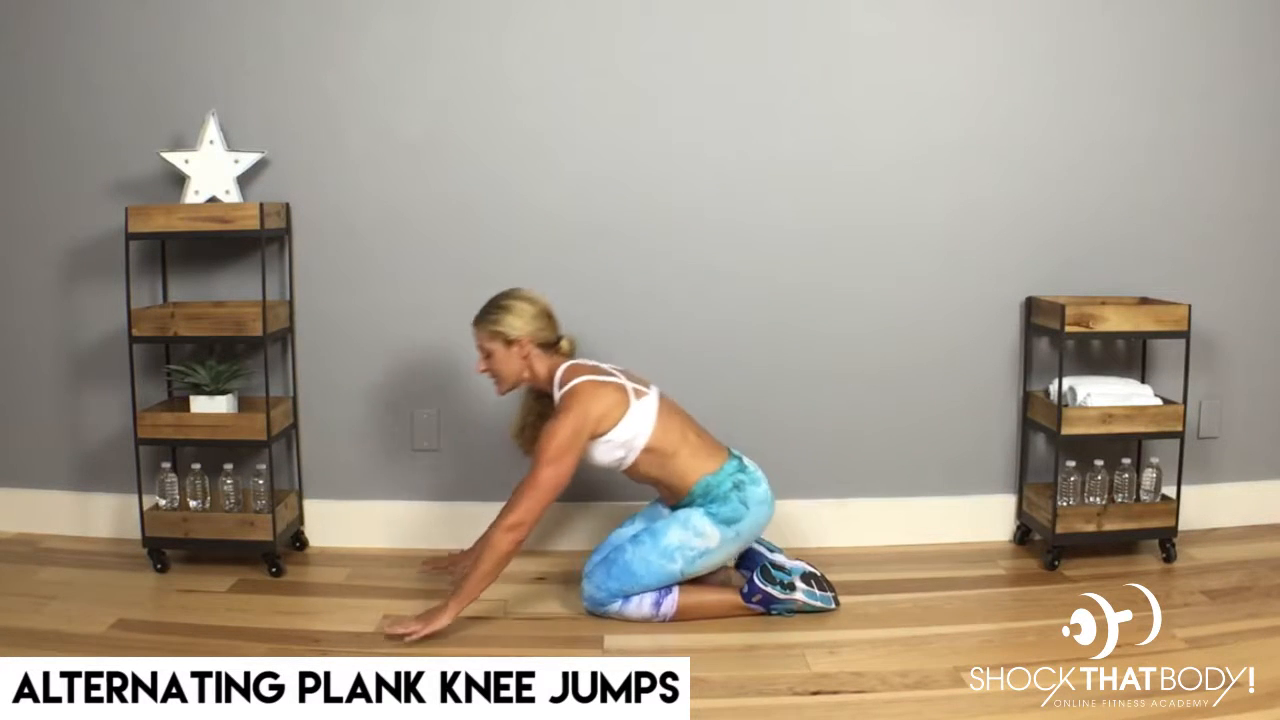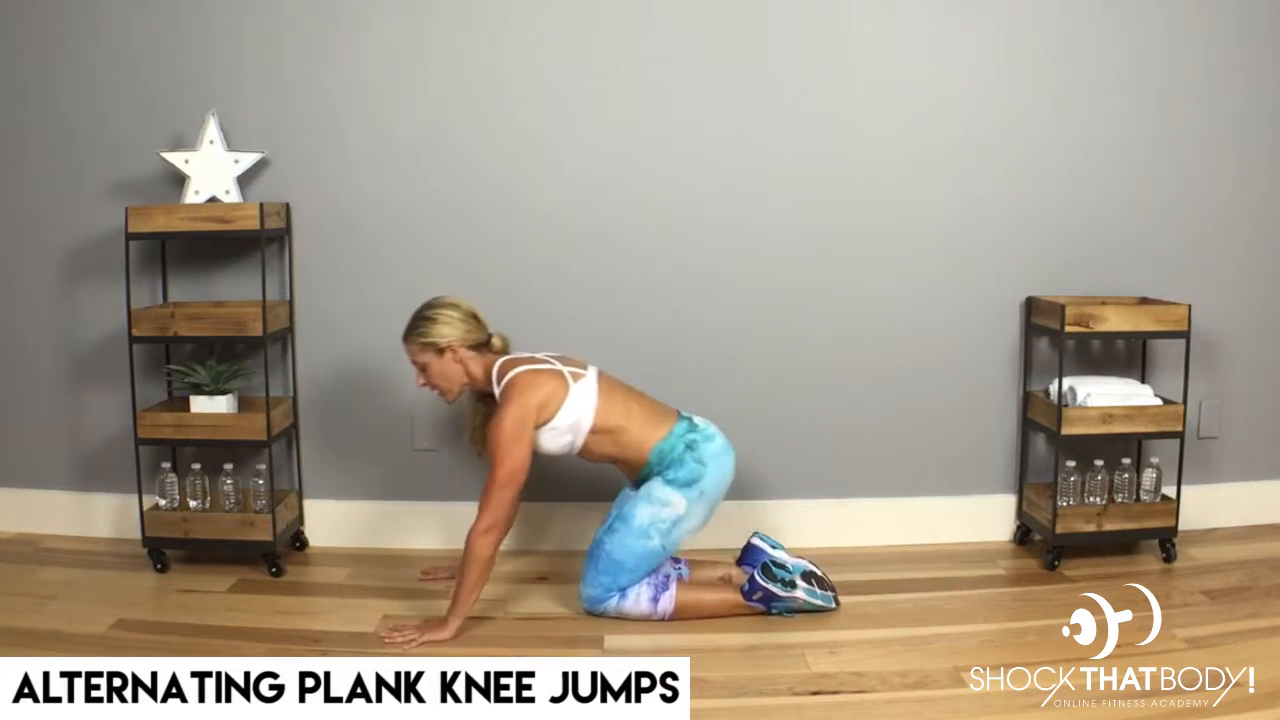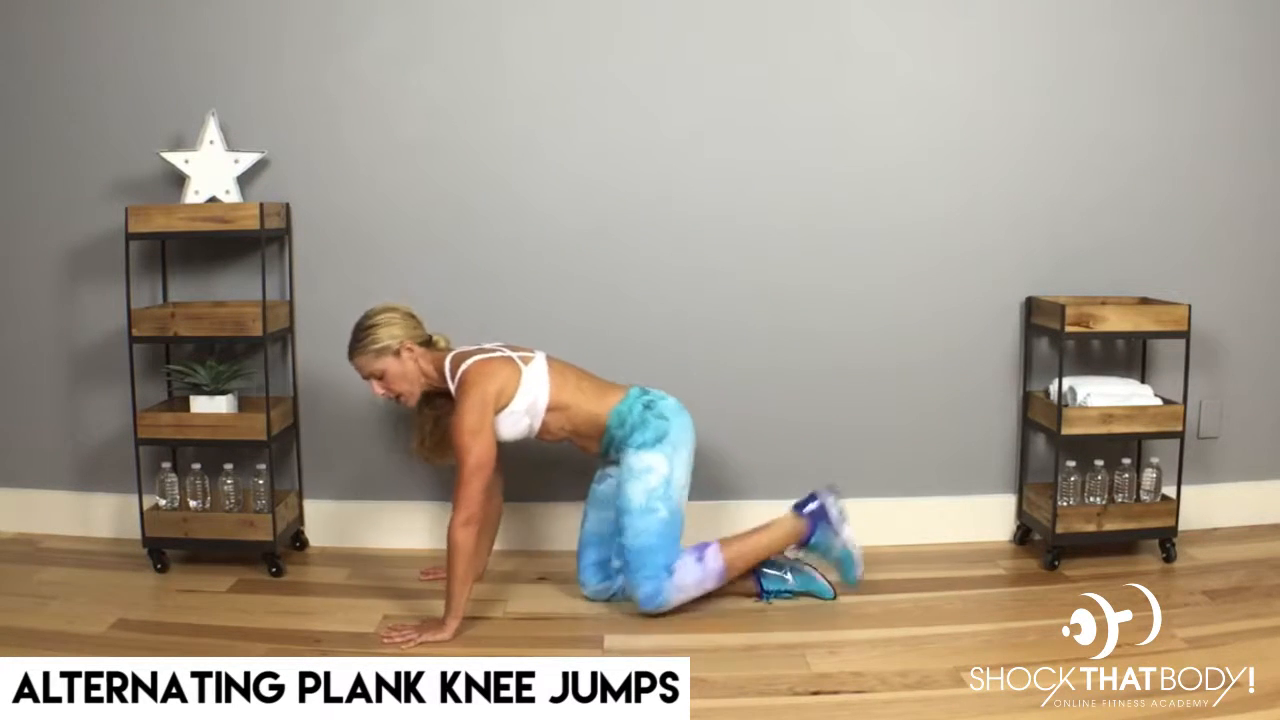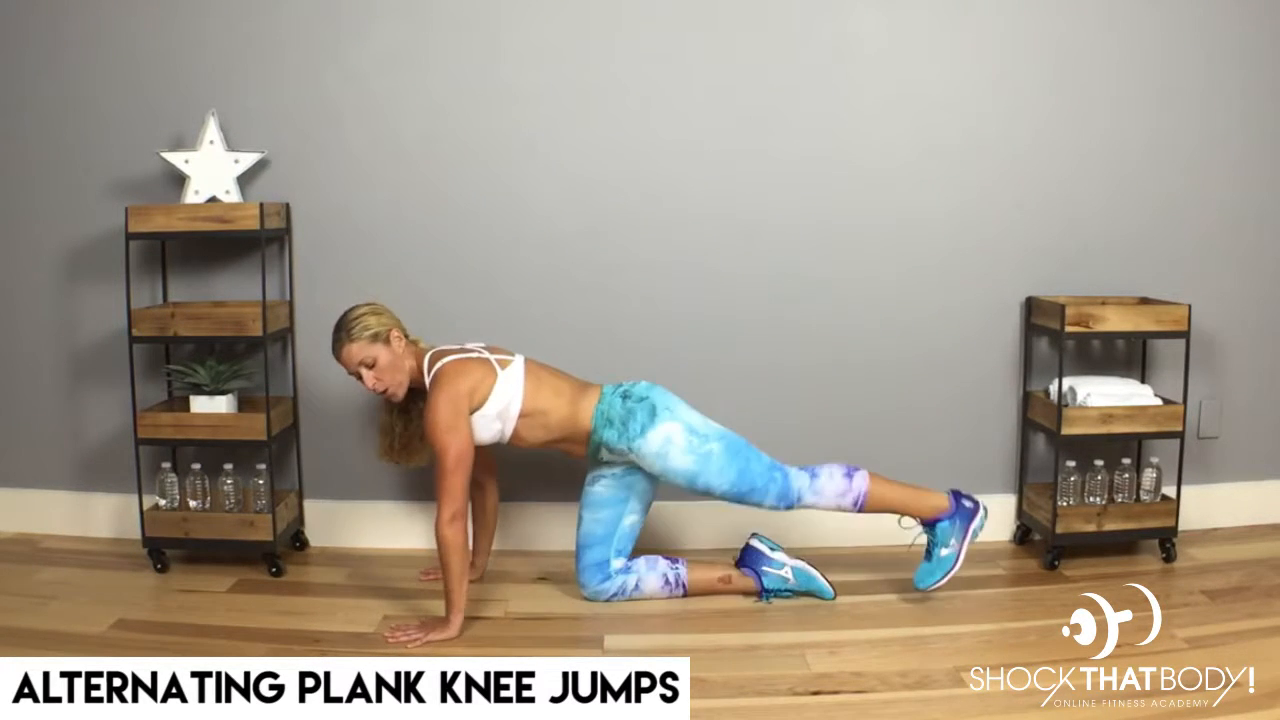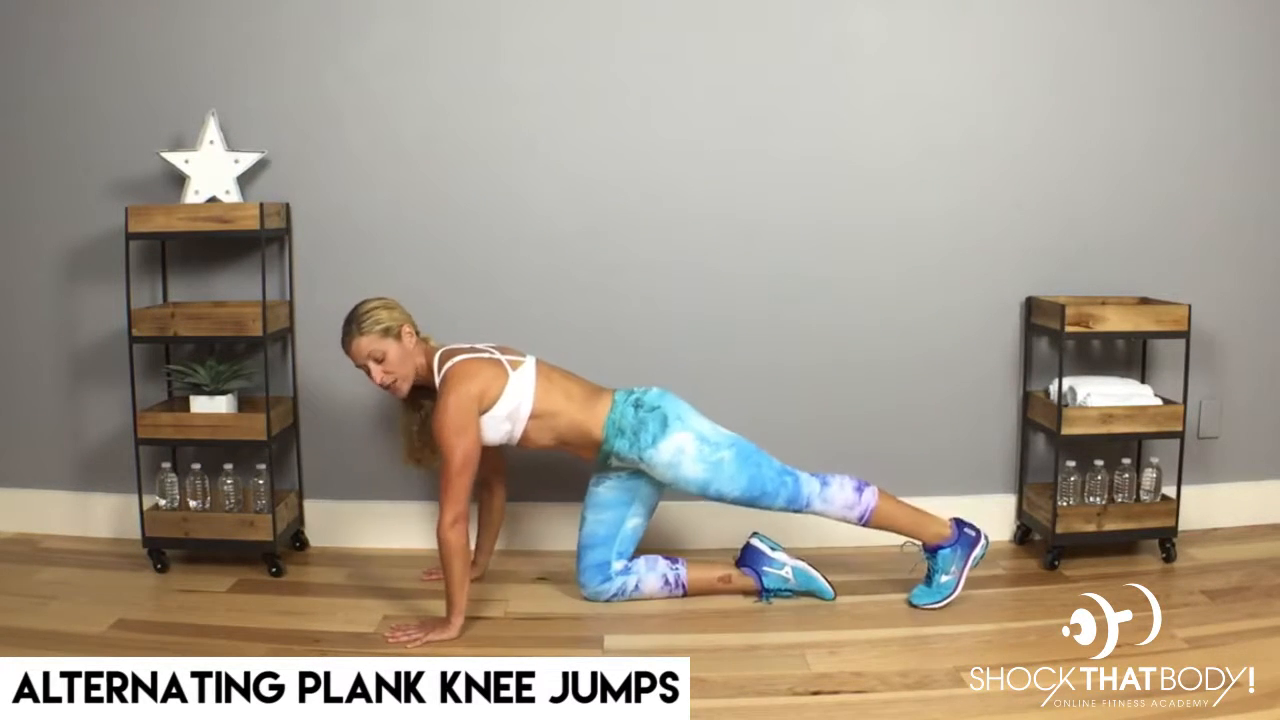
dt=0.4s
person 1, frame 1
left shoulder: (577, 405)
right shoulder: (574, 380)
left elbow: (517, 523)
right elbow: (533, 489)
left wrist: (448, 609)
right wrist: (473, 555)
left hip: (729, 503)
right hip: (709, 495)
left knee: (602, 590)
right knee: (608, 568)
left ankle: (757, 593)
right ankle: (747, 568)
person 1, frame 2
left shoulder: (514, 401)
right shoulder: (514, 374)
left elbow: (489, 524)
right elbow: (506, 499)
left wrist: (450, 622)
right wrist: (472, 567)
left hip: (690, 465)
right hip: (687, 453)
left knee: (601, 594)
right knee: (622, 569)
left ankle: (758, 593)
right ankle: (753, 570)
person 1, frame 3
left shoulder: (471, 391)
right shoulder: (462, 376)
left elbow: (466, 518)
right elbow: (490, 489)
left wrist: (448, 622)
right wrist: (473, 568)
left hip: (650, 427)
right hip: (624, 443)
left knee: (654, 590)
right knee: (599, 580)
left ankle: (805, 523)
right ankle: (761, 573)
person 1, frame 4
left shoulder: (444, 392)
right shoulder: (443, 382)
left elbow: (450, 517)
right elbow: (484, 484)
left wrist: (452, 620)
right wrist: (474, 566)
left hip: (637, 418)
right hip: (615, 450)
left knee: (785, 487)
right knee: (602, 581)
left ankle: (947, 509)
right ankle: (757, 574)
person 1, frame 5
left shoulder: (453, 395)
right shoulder: (459, 372)
left elbow: (452, 518)
right elbow: (493, 482)
left wrist: (452, 620)
right wrist: (479, 563)
left hip: (648, 428)
right hip: (621, 456)
left knee: (791, 489)
right knee: (599, 581)
left ankle: (951, 537)
right ankle: (755, 573)
